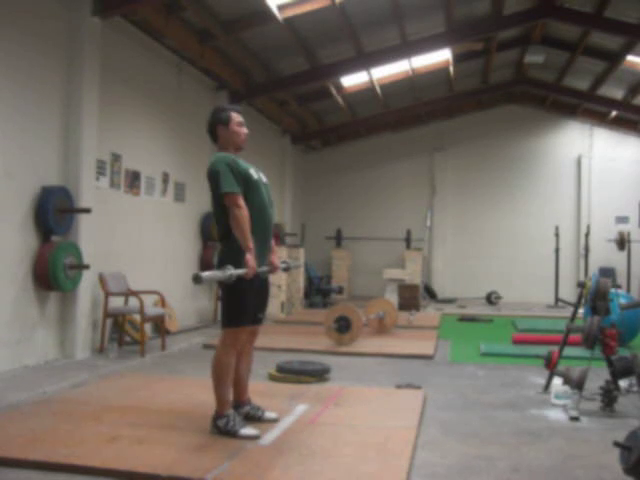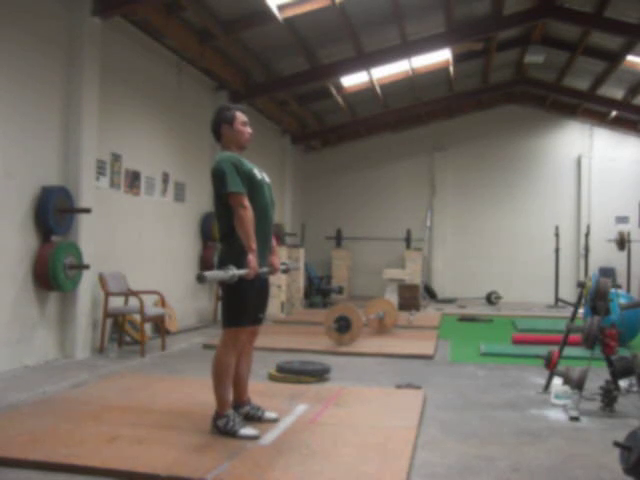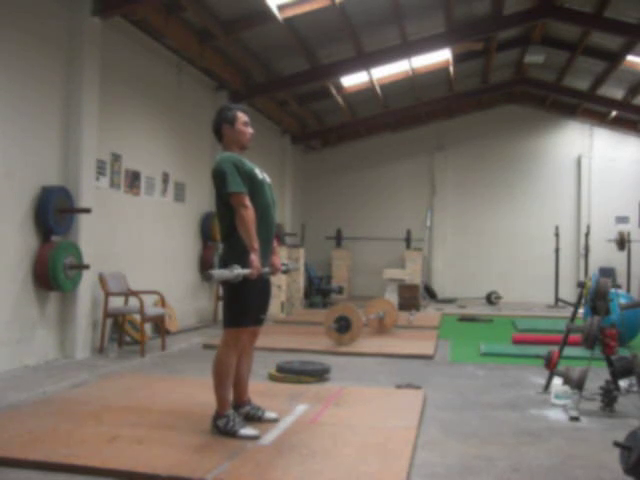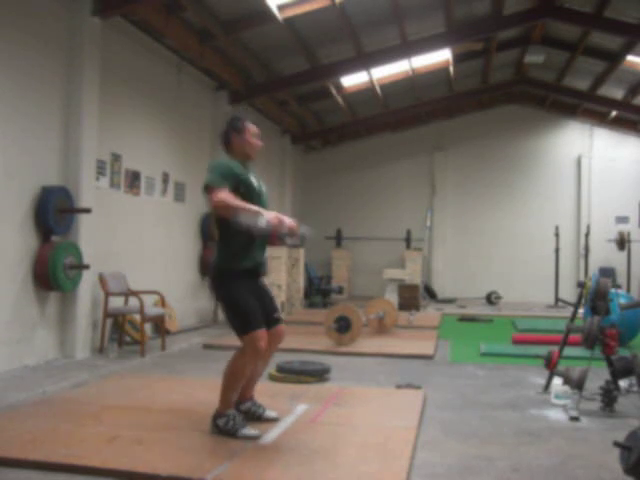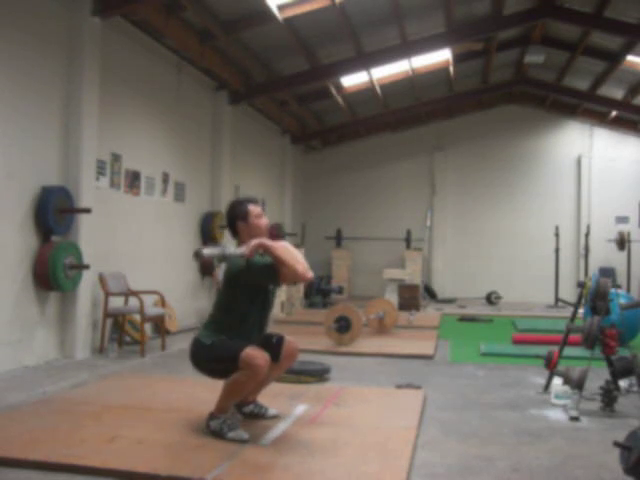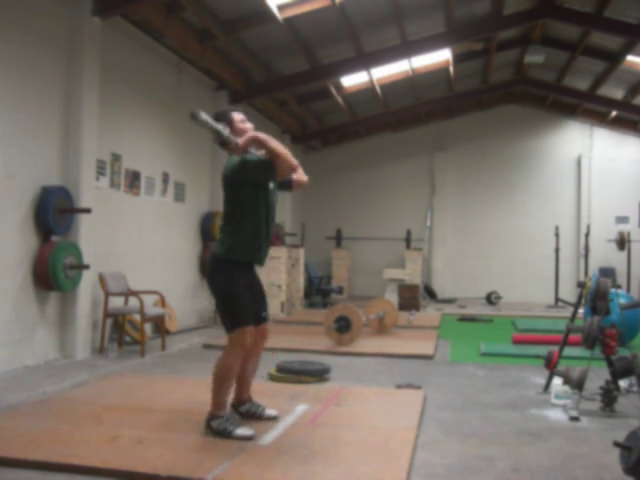
dt=0.5s
person 1, frame 1
left shoulder: (245, 166)
right shoulder: (222, 163)
right elbow: (237, 207)
left wrist: (271, 251)
right wrist: (247, 252)
left hip: (257, 264)
right hip: (239, 264)
left knee: (249, 337)
right knee: (232, 338)
left ankle: (242, 403)
right ankle: (223, 415)
person 1, frame 2
left shoulder: (247, 166)
right shoulder: (227, 163)
right elbow: (242, 208)
left wrist: (272, 253)
right wrist: (250, 253)
left hip: (257, 265)
right hip: (240, 264)
left knee: (248, 337)
right knee: (233, 338)
left ankle: (242, 403)
right ankle: (223, 415)
person 1, frame 3
left shoulder: (247, 165)
right shoulder: (228, 163)
right elbow: (243, 208)
left wrist: (273, 253)
right wrist: (252, 253)
left hip: (259, 264)
right hip: (242, 264)
left knee: (249, 338)
right knee: (234, 339)
left ankle: (242, 404)
right ankle: (223, 415)
person 1, frame 4
left shoulder: (248, 174)
right shoulder: (224, 168)
left elbow: (261, 216)
right elbow: (218, 201)
left wrist: (282, 221)
right wrist: (261, 213)
left hip: (251, 272)
right hip: (233, 273)
left knee: (275, 335)
right knee: (256, 342)
left ankle: (245, 401)
right ankle: (224, 414)
person 1, frame 5
left shoulder: (259, 260)
right shoulder: (245, 264)
left elbow: (305, 273)
right elbow: (301, 275)
left wrist: (282, 248)
right wrist: (269, 246)
right hip: (211, 347)
left knee: (289, 350)
right knee: (259, 362)
left ankle: (245, 401)
right ankle: (218, 416)
person 1, frame 6
left shoulder: (255, 167)
right shoulder: (240, 164)
left elbow: (300, 178)
right elbow: (290, 165)
left wrist: (260, 141)
right wrist: (260, 138)
left hip: (244, 265)
right hip: (229, 266)
left knee: (258, 336)
right knee: (241, 340)
left ankle: (242, 401)
right ankle: (218, 415)
